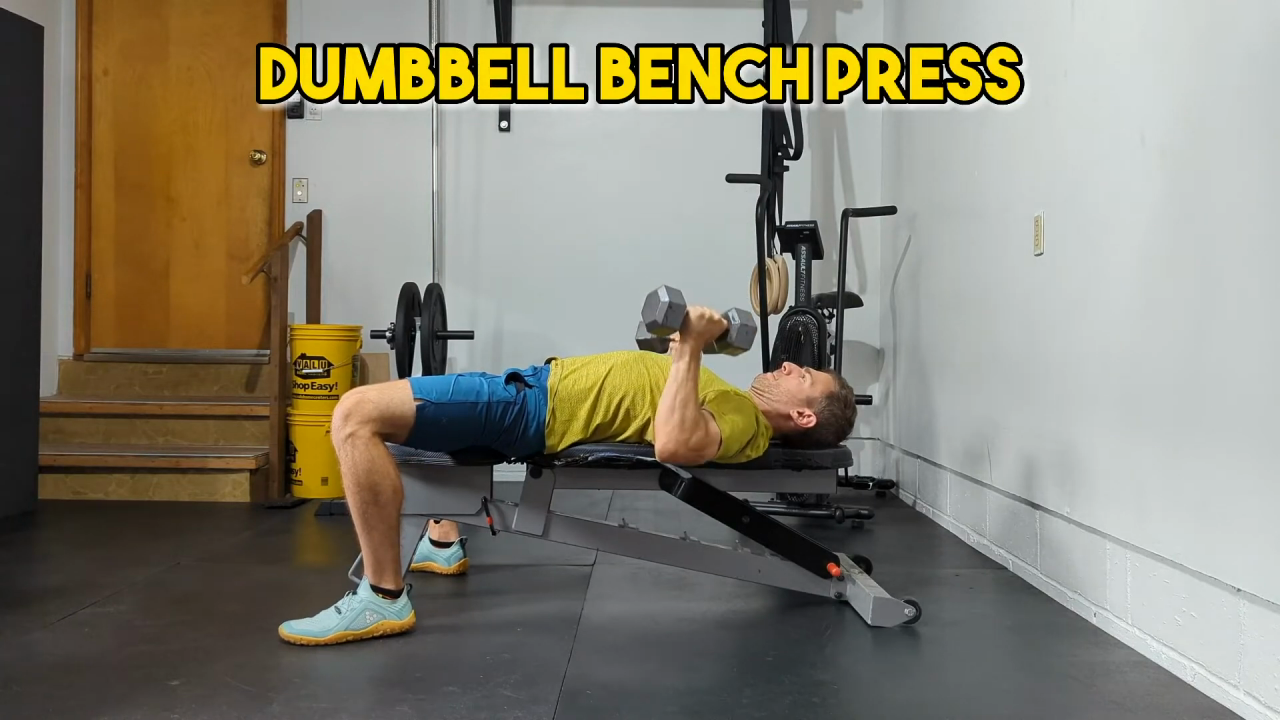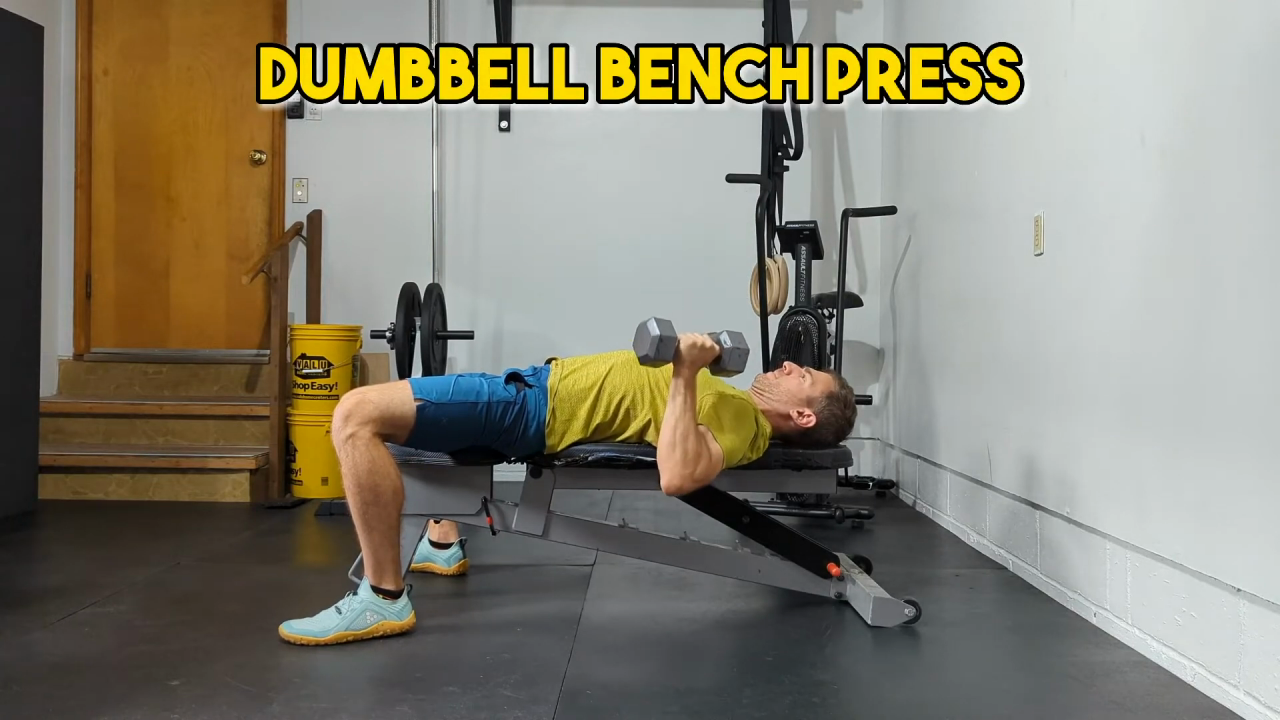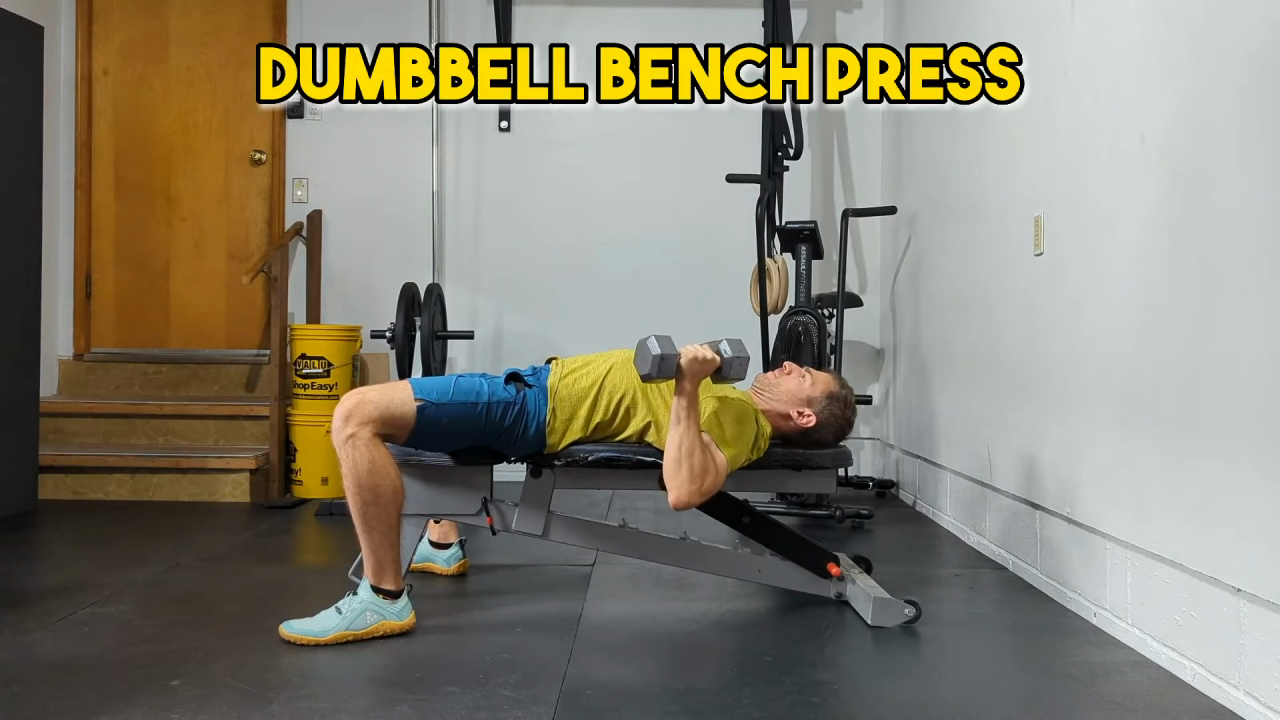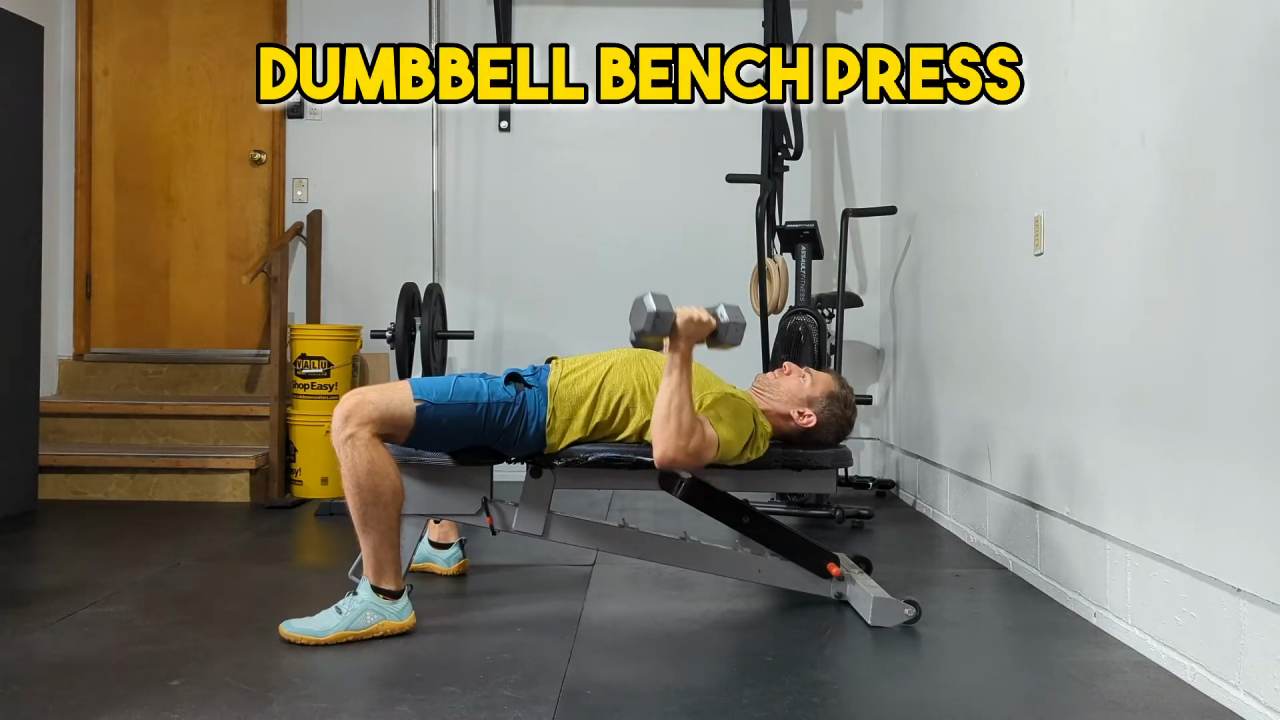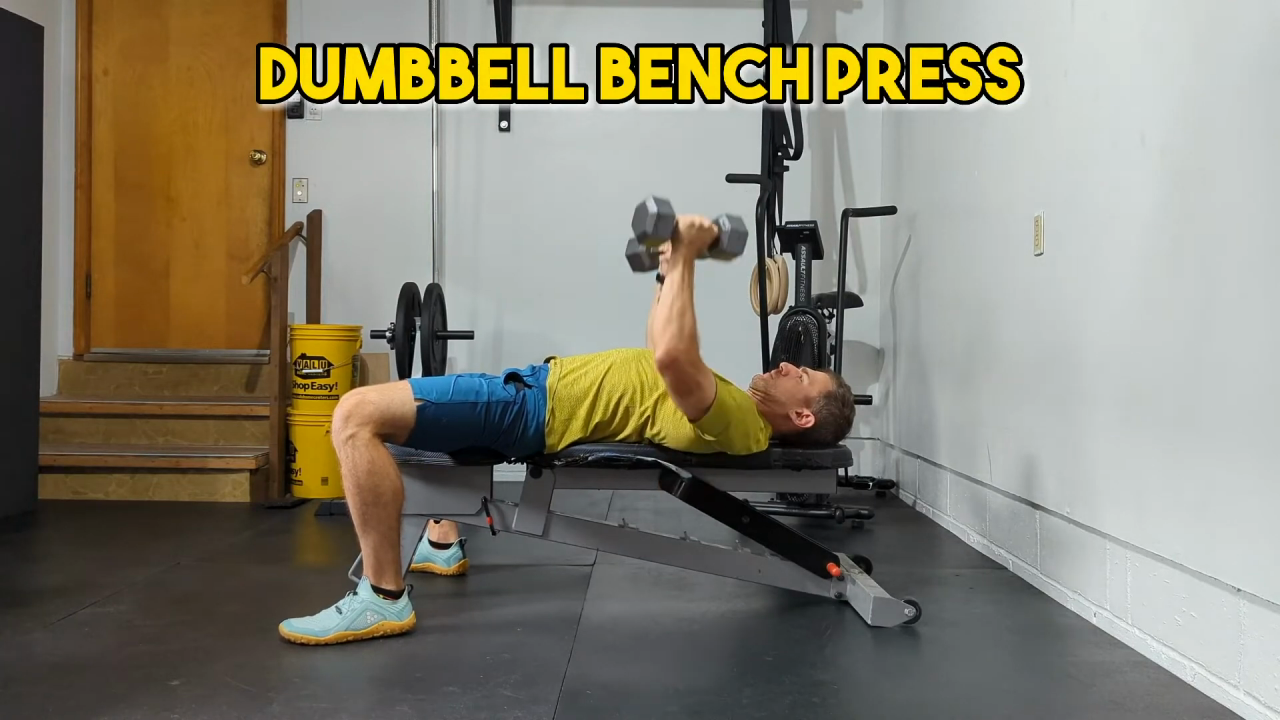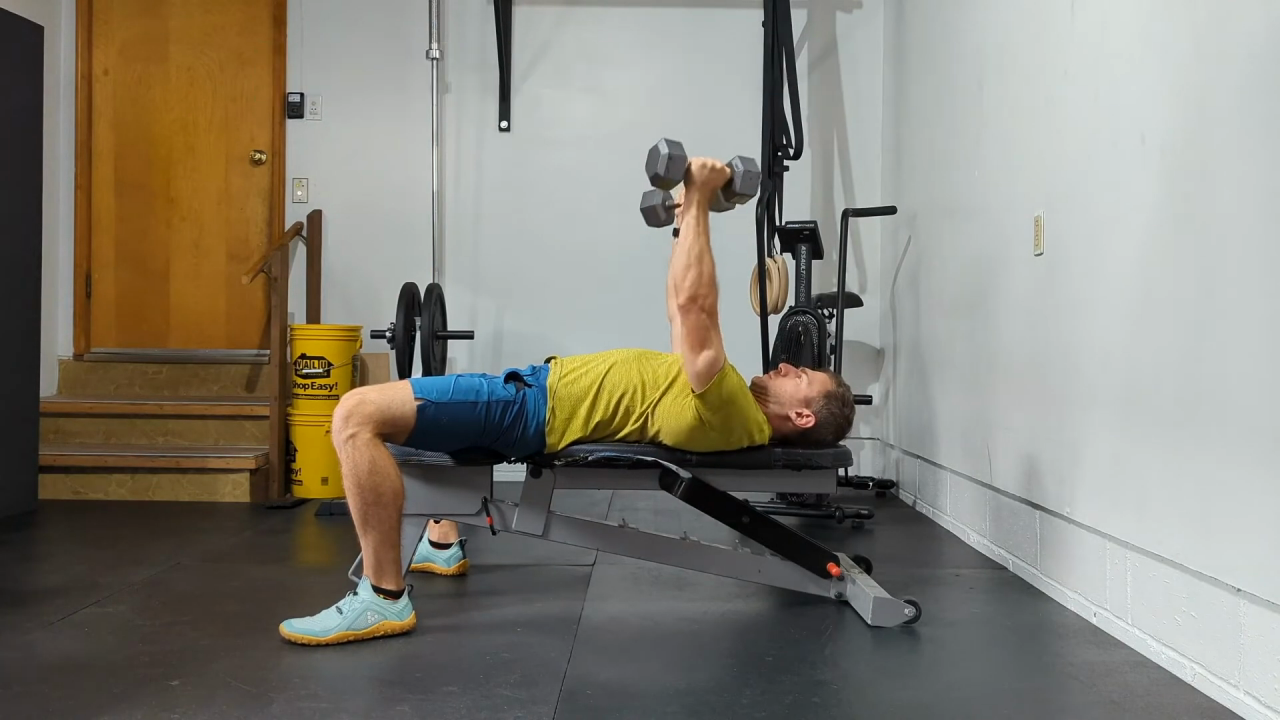
dt=0.3s
person 1, frame 1
left shoulder: (743, 424)
right shoulder: (736, 408)
left elbow: (672, 445)
left wrist: (690, 348)
right wrist: (689, 340)
left hip: (535, 407)
right hip: (544, 383)
left knee: (357, 413)
right knee: (419, 401)
left ankle: (383, 598)
right ankle: (442, 543)
person 1, frame 2
left shoulder: (740, 424)
right shoulder: (740, 410)
left elbow: (677, 476)
left wrist: (684, 375)
right wrist: (688, 365)
left hip: (537, 407)
right hip: (546, 385)
left knee: (358, 414)
right knee: (417, 403)
left ankle: (383, 598)
right ankle: (442, 546)
person 1, frame 3
left shoulder: (739, 425)
right shoulder: (737, 406)
left elbow: (683, 492)
left wrist: (685, 391)
right wrist: (690, 380)
left hip: (535, 406)
left knee: (357, 413)
right knee: (419, 402)
left ankle: (383, 598)
right ankle: (441, 545)
person 1, frame 4
left shoulder: (739, 425)
right shoulder: (738, 409)
left elbow: (670, 451)
left wrist: (681, 350)
right wrist: (679, 341)
left hip: (535, 407)
left knee: (357, 415)
right knee: (418, 397)
left ankle: (383, 597)
right ankle: (442, 543)
person 1, frame 5
left shoulder: (733, 425)
right shoulder: (737, 409)
left elbow: (670, 352)
right elbow: (673, 352)
left wrist: (686, 257)
right wrist: (675, 267)
left hip: (536, 409)
right hip: (545, 385)
left knee: (357, 415)
right knee: (415, 401)
left ankle: (383, 599)
right ankle: (442, 547)
person 1, frame 6
left shoulder: (730, 416)
right shoulder: (735, 407)
left elbow: (690, 303)
right elbow: (690, 306)
left wrist: (699, 202)
right wrist: (687, 217)
left hip: (534, 409)
right hip: (544, 386)
left knee: (357, 416)
right knee: (416, 400)
left ankle: (384, 598)
right ankle: (442, 546)
